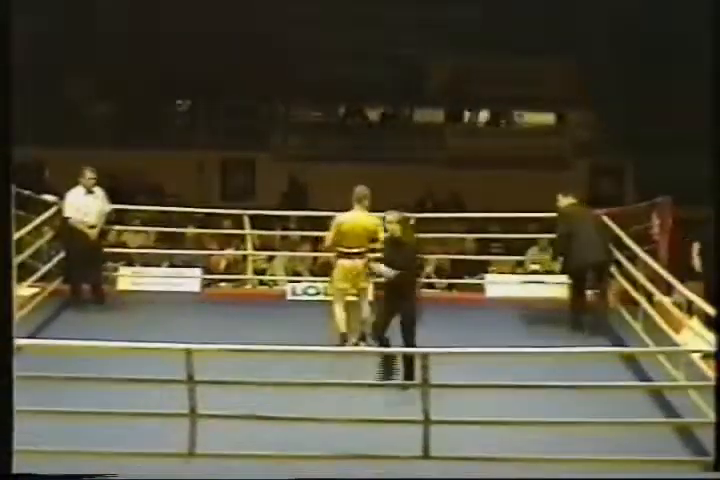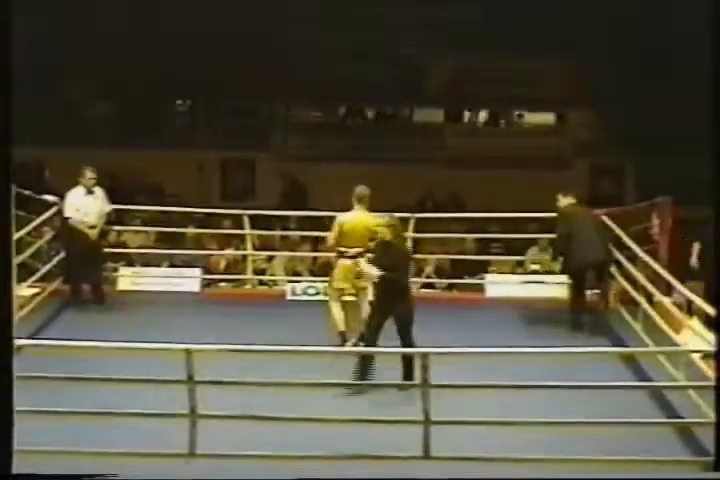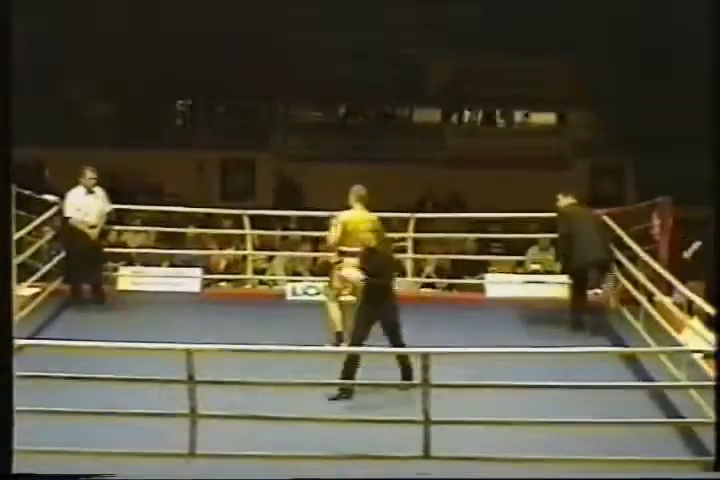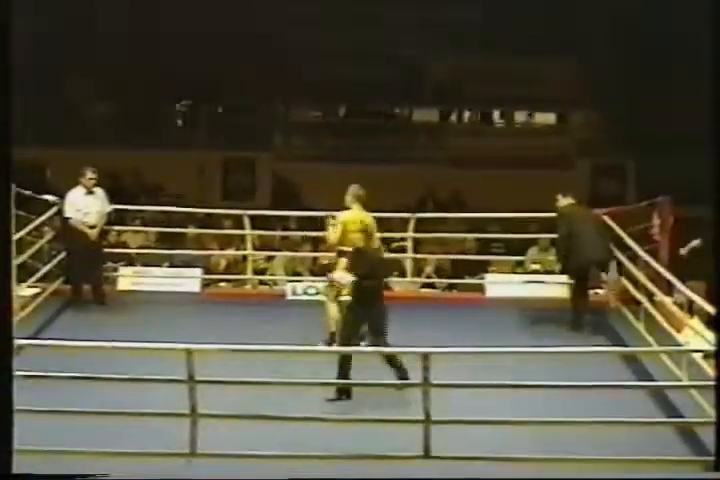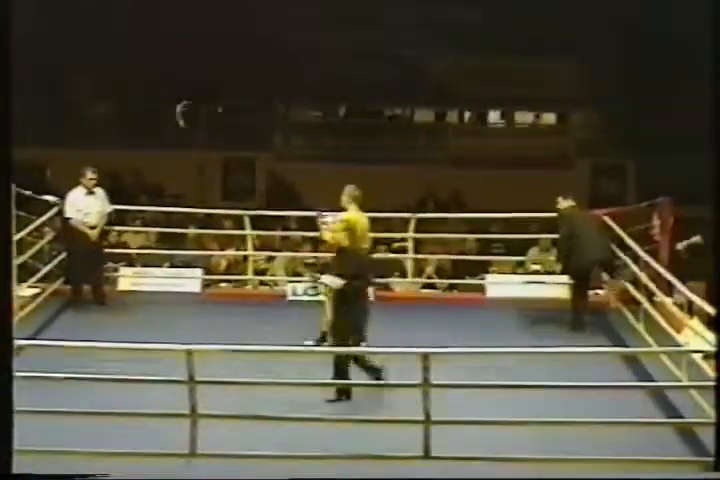
dt=0.1s
person 1, frame 1
left shoulder: (410, 246)
right shoulder: (388, 243)
left elbow: (414, 273)
left wrist: (393, 273)
right wrist: (377, 267)
left hip: (407, 295)
right hip: (390, 293)
left knee: (408, 338)
right knee: (377, 331)
left ankle: (409, 377)
right ankle: (387, 369)
person 1, frame 2
left shoulder: (401, 250)
right shoulder: (380, 246)
left elbow: (402, 277)
left wrist: (380, 275)
right wrist: (370, 270)
left hip: (401, 299)
right hip: (382, 297)
left knee: (405, 340)
right knee: (368, 338)
left ankle: (408, 378)
right ankle: (361, 380)
person 1, frame 3
left shoulder: (385, 256)
right shoulder: (366, 252)
left elbow: (386, 282)
left wrist: (362, 280)
right wrist: (353, 275)
left hip: (385, 304)
right hip: (366, 304)
left knee: (396, 343)
right knee: (354, 344)
left ankle: (407, 378)
right ankle: (346, 389)
person 1, frame 4
left shoulder: (375, 257)
right shoulder: (355, 254)
left elbow: (377, 283)
left wrist: (353, 281)
right wrist: (342, 277)
left hip: (373, 305)
right hip: (356, 304)
left knee: (379, 345)
right knee: (344, 348)
left ankle: (401, 373)
right ankle: (343, 391)
person 1, frame 5
left shoulder: (360, 255)
right shoulder: (338, 253)
left elbow: (367, 281)
left wrist: (343, 284)
right wrist: (327, 278)
left hip: (356, 306)
right hip: (340, 304)
right knee: (338, 348)
left ankle: (375, 372)
right ankle: (343, 390)
person 2, frame 1
left shoulder: (340, 218)
right shoulder: (375, 221)
left elbow: (328, 244)
right elbow: (383, 243)
right wrist: (368, 244)
left hip: (343, 262)
right hip: (361, 262)
left knee: (338, 303)
right knee: (363, 301)
left ankle: (344, 339)
right ankle: (361, 337)
person 2, frame 2
left shoulder: (342, 218)
right shoulder: (375, 220)
left elbow: (330, 244)
left hip: (344, 262)
right hip: (361, 262)
left knee: (335, 299)
right knee: (362, 301)
left ankle: (344, 337)
person 2, frame 3
left shoulder: (343, 216)
right shoulder: (373, 219)
left elbow: (332, 242)
right elbow: (380, 243)
left wrist: (333, 227)
left hip: (344, 261)
left knee: (331, 298)
left ankle: (339, 337)
person 2, frame 4
left shoulder: (344, 216)
right shoulder: (369, 218)
left elbow: (333, 241)
right elbow: (376, 244)
left wrist: (330, 228)
left hip: (344, 261)
left knee: (331, 298)
left ankle: (332, 338)
person 2, frame 5
left shoulder: (343, 217)
right shoulder: (364, 219)
left elbow: (331, 240)
right elbow: (366, 245)
left wrist: (323, 228)
left hip: (341, 262)
right hip: (357, 262)
left knee: (331, 299)
right knee: (359, 300)
left ankle: (323, 337)
right ankle: (361, 338)
person 3, frame 1
left shoulder: (565, 212)
right shoulder: (591, 214)
left elbow: (562, 235)
right elbow: (603, 234)
left wrist: (558, 254)
right wrist: (606, 255)
left hip: (578, 258)
right hip: (600, 256)
left knee: (578, 290)
right knee: (601, 288)
left ankle: (578, 323)
right ankle: (601, 319)
person 3, frame 2
left shoulder: (564, 212)
right shoulder: (591, 213)
left elbow: (562, 235)
right elbow: (602, 233)
left wrist: (558, 254)
right wrist: (605, 254)
left hip: (578, 257)
right hip: (600, 255)
left knee: (578, 289)
right knee: (603, 285)
left ankle: (577, 322)
person 3, frame 3
left shoulder: (565, 212)
right shoulder: (591, 213)
left elbow: (563, 235)
right elbow: (603, 233)
left wrist: (561, 255)
right wrist: (606, 253)
left hip: (580, 257)
right hip: (601, 254)
left knee: (579, 289)
left ankle: (578, 322)
person 3, frame 4
left shoulder: (564, 212)
right shoulder: (589, 213)
left elbow: (563, 236)
right elbow: (601, 233)
left wrist: (561, 256)
right wrist: (606, 253)
left hip: (580, 256)
right hip: (601, 253)
left knee: (580, 289)
left ankle: (577, 322)
person 3, frame 5
left shoulder: (565, 214)
right shoulder: (589, 215)
left elbow: (564, 237)
right elbow: (602, 234)
left wrist: (562, 257)
right wrist: (607, 252)
left hip: (582, 257)
right hip: (602, 254)
left knee: (579, 289)
left ankle: (578, 322)
person 4, frame 1
left shoulder: (99, 192)
right shoulder: (72, 195)
left elbow: (104, 213)
right elbow: (71, 219)
left wrist: (97, 229)
right wrist: (87, 231)
left hip: (95, 231)
right hip: (77, 232)
left knee: (95, 263)
right knee: (77, 264)
left ankle: (98, 294)
right ankle: (76, 294)
person 4, frame 2
left shoulder: (100, 192)
right shoulder: (72, 195)
left elbow: (104, 213)
right elbow: (71, 219)
left wrist: (97, 229)
right wrist: (87, 231)
left hip: (95, 231)
right hip: (77, 232)
left knee: (96, 263)
right knee: (77, 264)
left ankle: (98, 294)
right ankle: (76, 294)
person 4, frame 3
left shoulder: (100, 192)
right shoulder: (73, 195)
left elbow: (104, 213)
right elbow: (71, 219)
left wrist: (97, 229)
right wrist: (87, 231)
left hip: (95, 231)
right hip: (78, 232)
left knee: (96, 263)
right knee: (77, 264)
left ankle: (98, 294)
right ankle: (76, 294)
person 4, frame 4
left shoulder: (100, 192)
right shoulder: (72, 195)
left elbow: (104, 213)
right elbow: (71, 220)
left wrist: (97, 229)
right wrist: (87, 231)
left hip: (95, 231)
right hip: (78, 233)
left knee: (96, 264)
right knee: (77, 265)
left ankle: (98, 294)
right ankle: (76, 295)
person 4, frame 5
left shoulder: (100, 193)
right shoulder: (73, 195)
left elbow: (105, 213)
right elbow: (71, 220)
left wrist: (98, 230)
right wrist: (87, 232)
left hip: (95, 231)
right hip: (78, 233)
left knee: (96, 264)
right knee: (78, 265)
left ankle: (98, 295)
right ankle: (76, 296)
